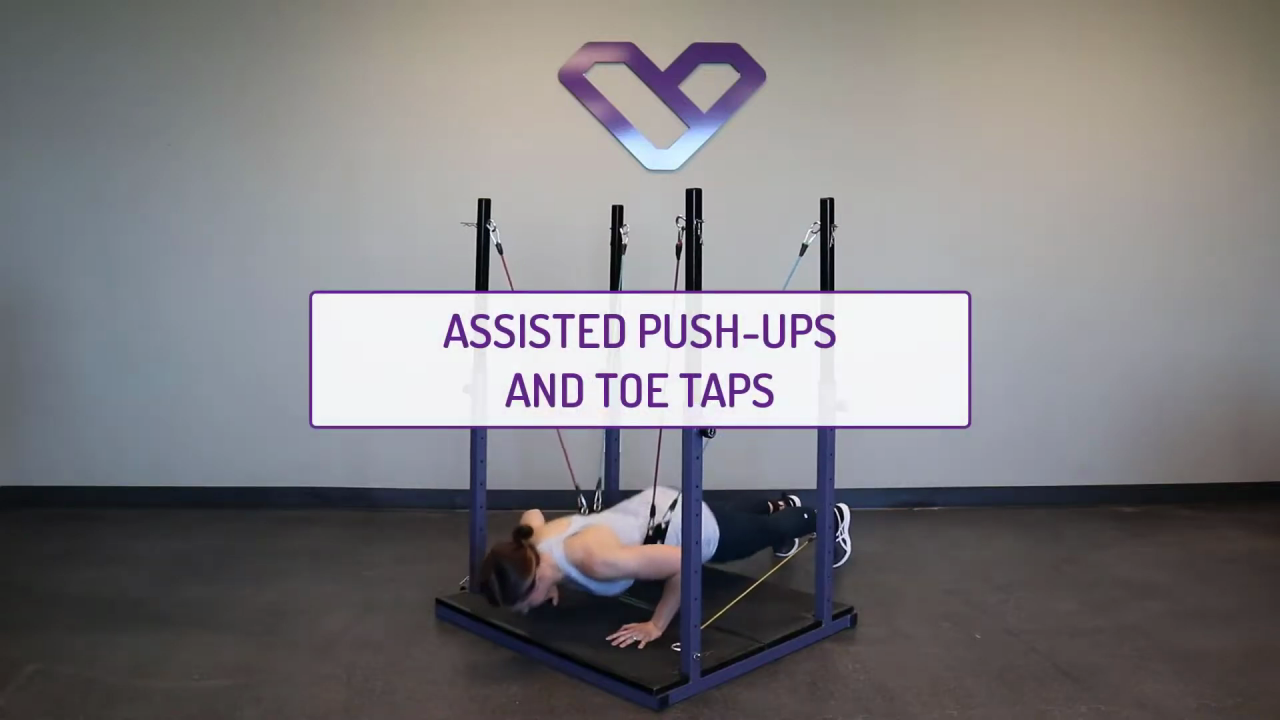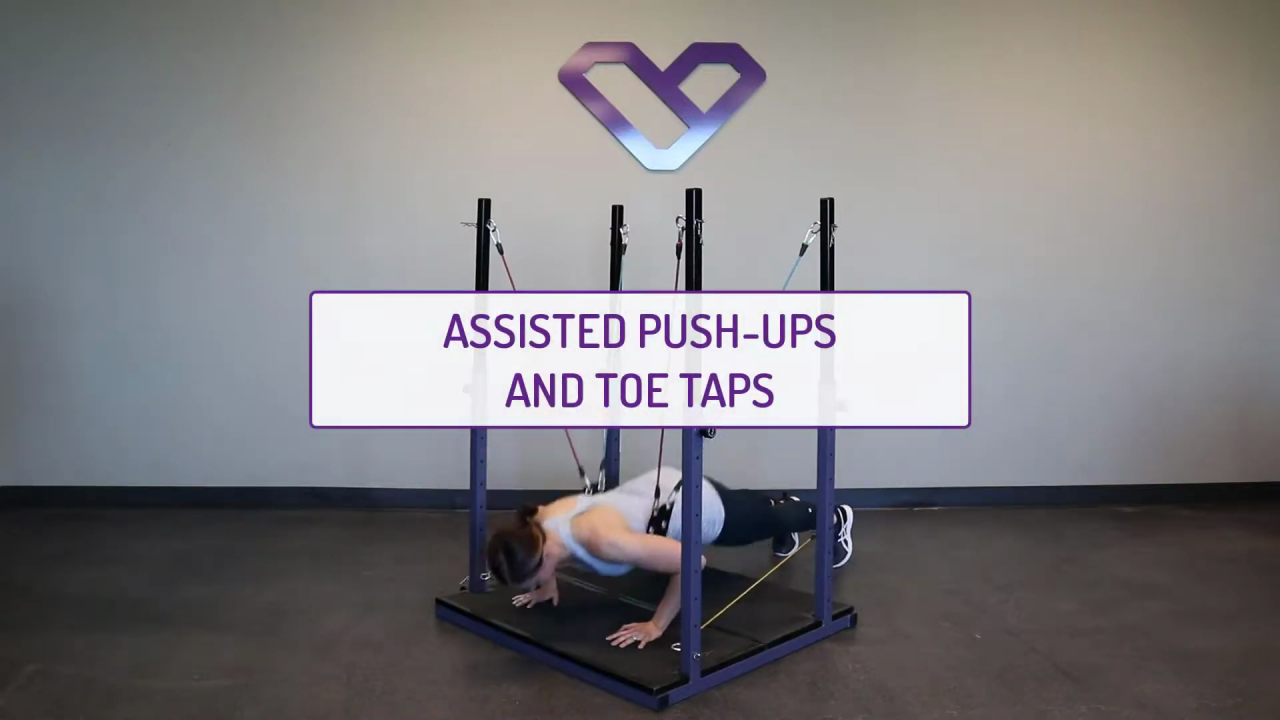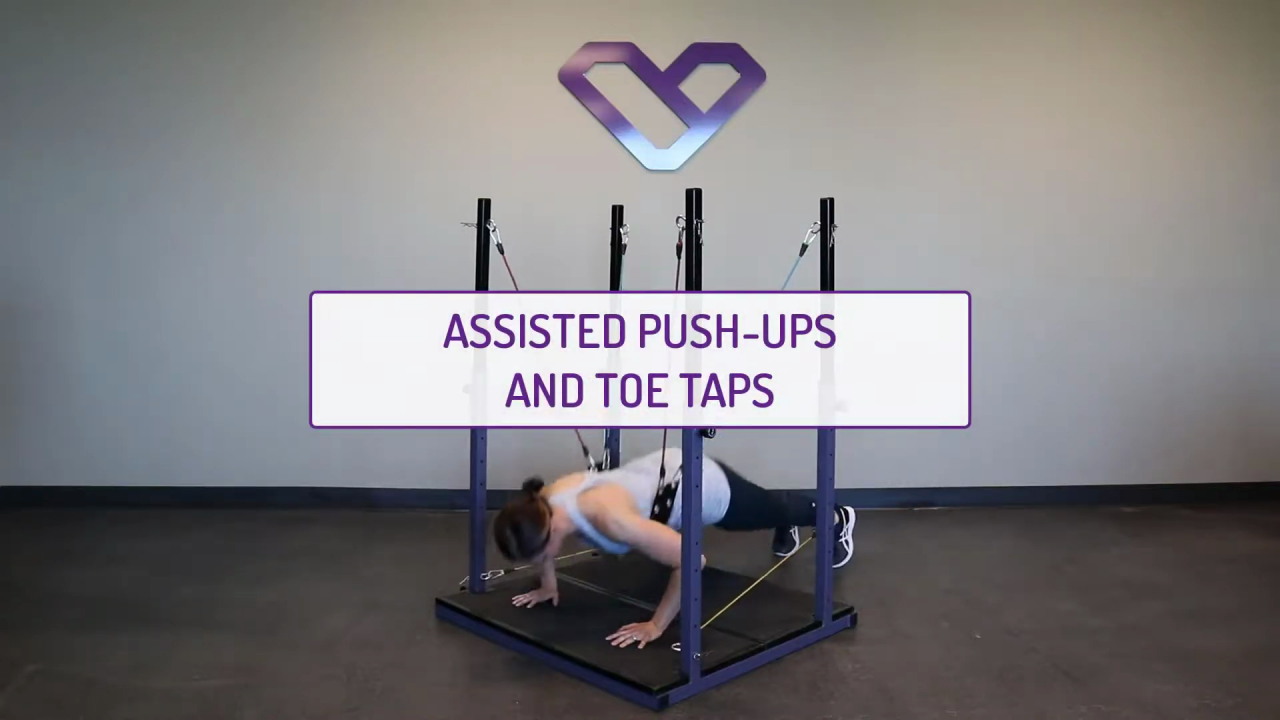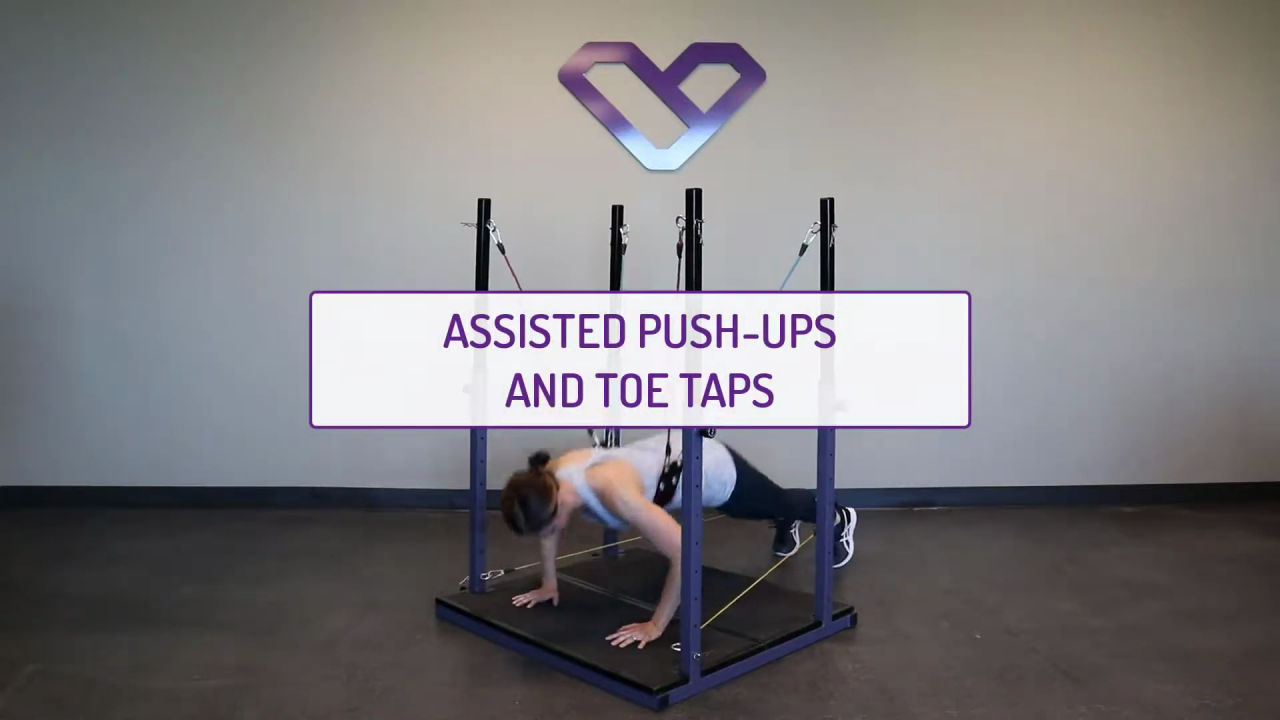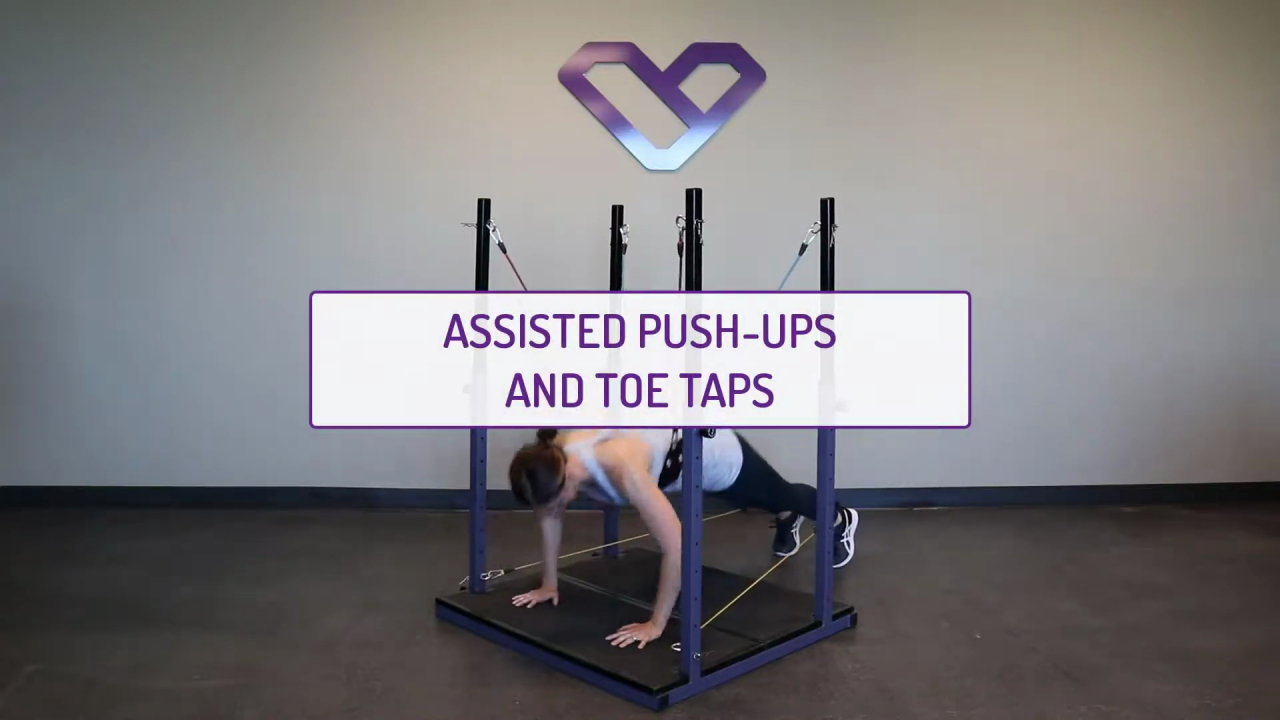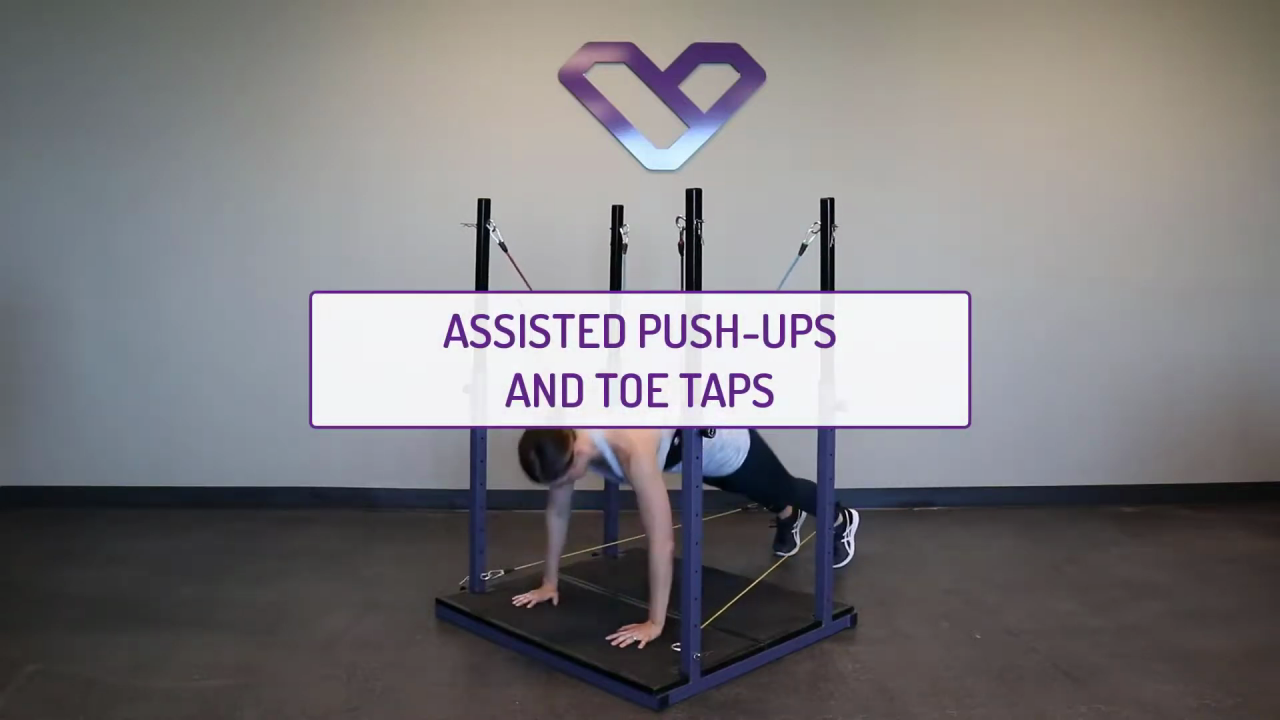
dt=0.1s
person 1, frame 1
left shoulder: (595, 561)
right shoulder: (531, 549)
left elbow: (683, 561)
right elbow: (532, 513)
left wrist: (656, 625)
right wrist: (550, 587)
right hip: (651, 509)
left knee: (767, 530)
right knee: (729, 513)
left ankle: (832, 518)
right ankle: (779, 504)
person 1, frame 2
left shoulder: (601, 539)
right shoulder: (539, 525)
left wrist: (655, 626)
right wrist: (547, 586)
left hip: (699, 506)
right hip: (660, 488)
left knee: (774, 519)
left ankle: (836, 519)
right ankle: (780, 500)
person 1, frame 3
left shoulder: (608, 518)
right shoulder: (544, 504)
left wrist: (656, 625)
right wrist: (547, 585)
left hip: (704, 488)
right hip: (662, 470)
left knee: (777, 511)
left ankle: (837, 519)
right ankle: (787, 531)
person 1, frame 4
left shoulder: (613, 491)
right shoulder: (552, 479)
left elbow: (687, 553)
right elbow: (545, 519)
left wrist: (656, 625)
right wrist: (549, 584)
left hip: (711, 471)
right hip: (672, 460)
left knee: (779, 502)
left ankle: (840, 519)
right ankle: (787, 524)
person 1, frame 5
left shoulder: (623, 469)
right shoulder: (556, 457)
left elbow: (676, 547)
right elbow: (549, 513)
left wrist: (656, 624)
right wrist: (549, 583)
left hip: (716, 455)
right hip: (676, 447)
left knee: (782, 496)
left ankle: (841, 520)
right ankle: (787, 521)
person 1, frame 6
left shoulder: (631, 448)
right shoulder: (568, 440)
left elbow: (661, 542)
right elbow: (557, 512)
left wrist: (655, 622)
right wrist: (549, 582)
left hip: (724, 444)
left knee: (784, 489)
right knee: (765, 493)
left ankle: (842, 520)
right ankle: (789, 517)
